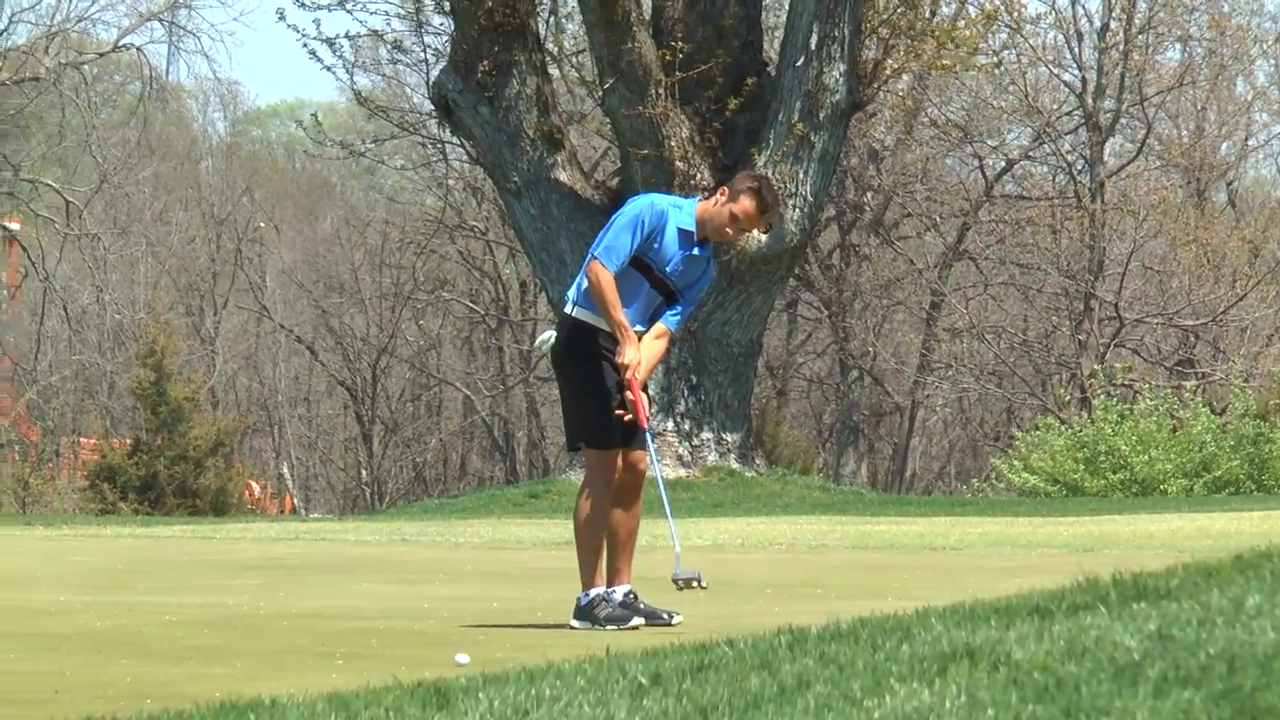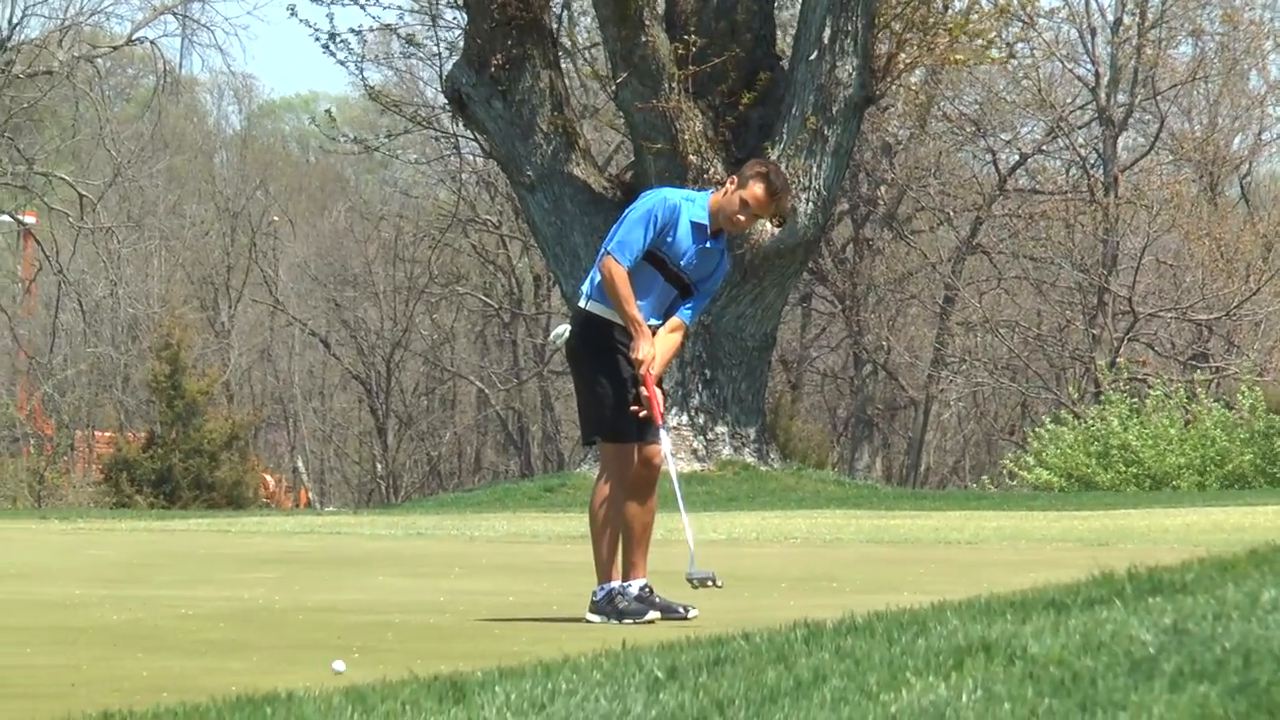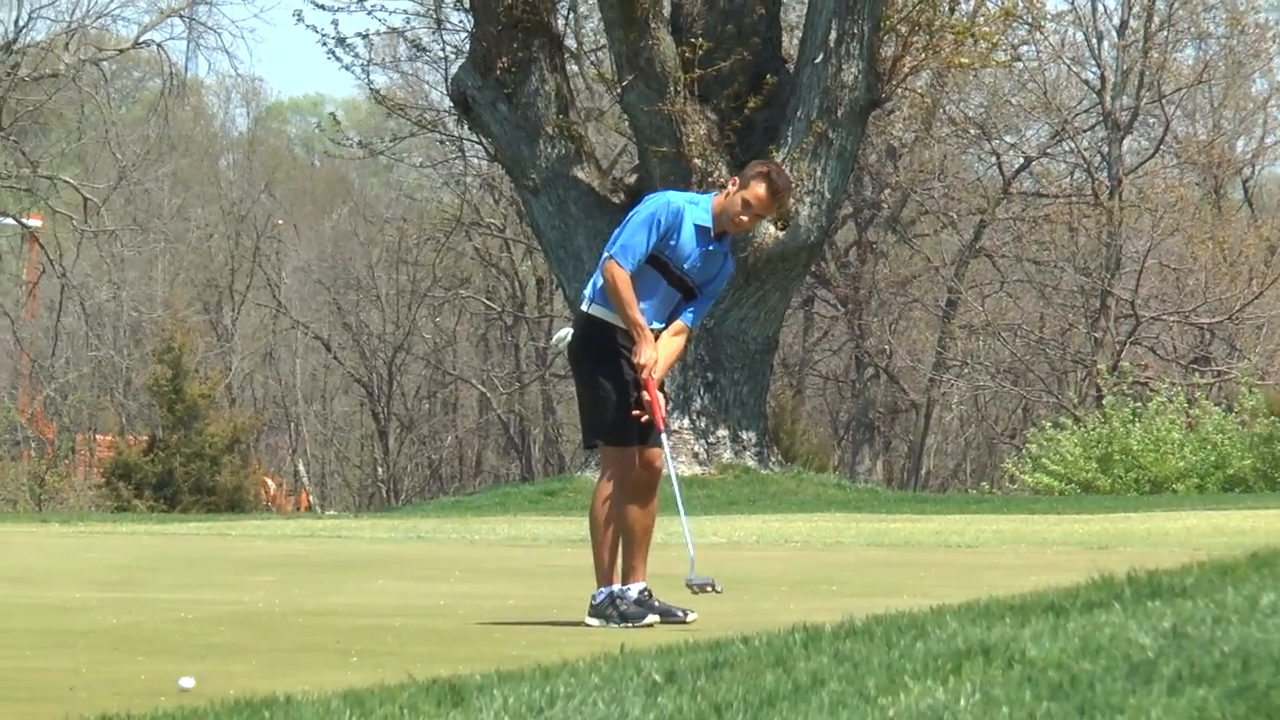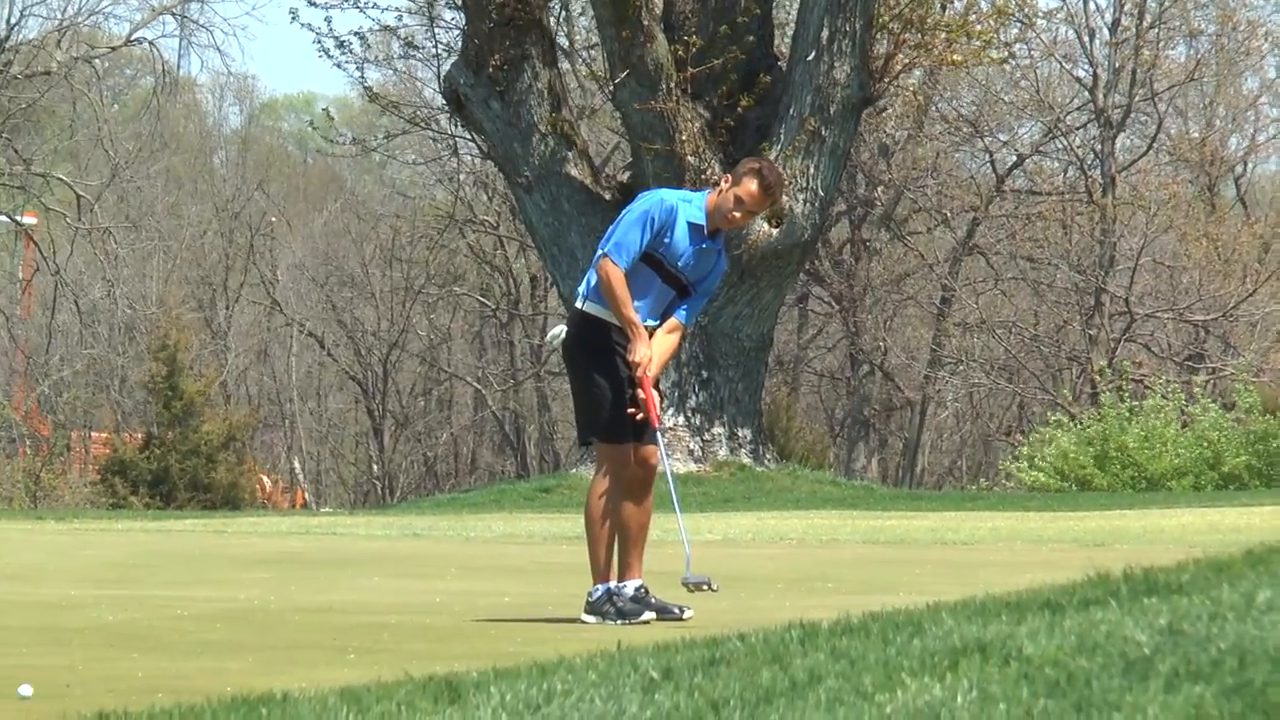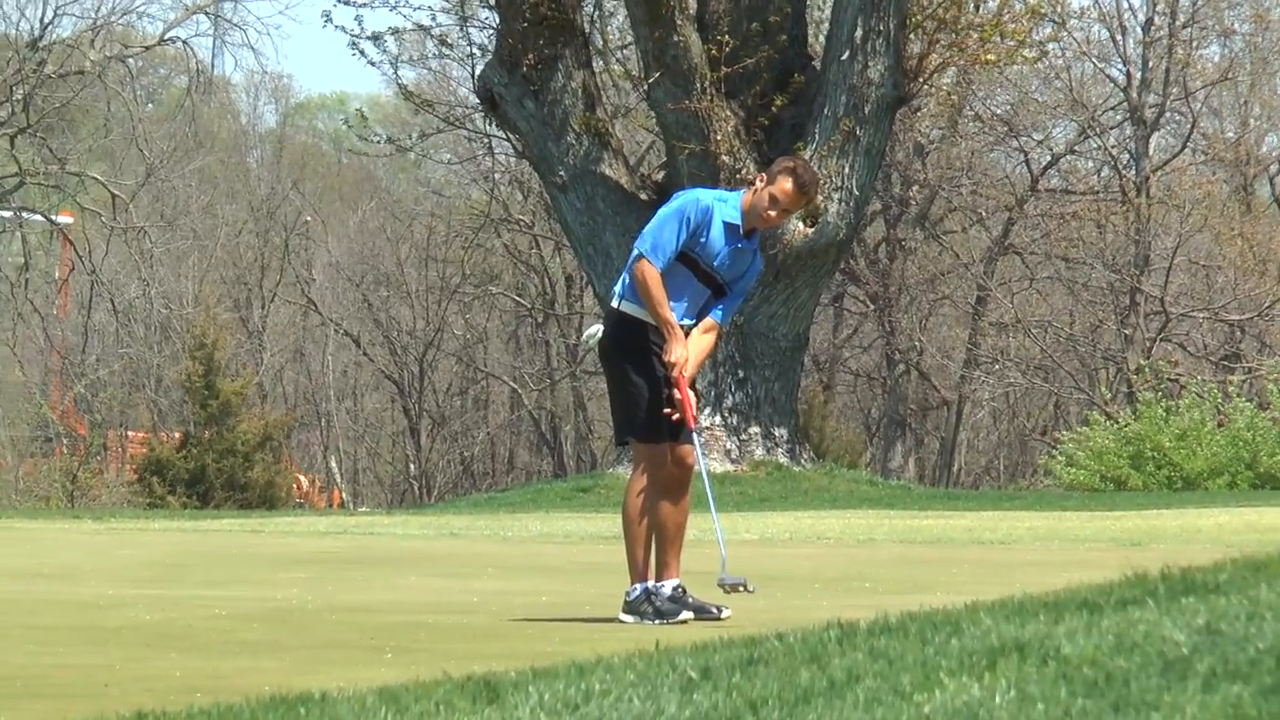
dt=0.4s
person 1, frame 1
left shoulder: (704, 268)
right shoulder: (651, 211)
left elbow: (661, 331)
right elbow: (598, 269)
left wrist: (638, 382)
right wrist: (625, 339)
left hip: (629, 350)
right hip: (587, 336)
left knee: (634, 468)
right knee: (605, 466)
left ankle: (620, 592)
right ankle: (590, 598)
person 1, frame 2
left shoulder: (718, 260)
right shoulder: (664, 205)
left elbow: (677, 324)
right elbow: (611, 264)
left wrist: (652, 376)
right wrist: (640, 334)
left hip: (643, 342)
right hip: (602, 330)
left knee: (648, 463)
right knee: (619, 459)
left ankle: (635, 585)
right ankle: (606, 592)
person 1, frame 3
left shoulder: (722, 263)
right shoulder: (668, 207)
left elbow: (680, 328)
right elbow: (614, 268)
left wrist: (655, 380)
right wrist: (642, 338)
left hip: (645, 347)
right hip: (604, 333)
left knee: (649, 465)
right knee: (620, 463)
left ankle: (634, 590)
right ankle: (605, 595)
person 1, frame 4
left shoulder: (716, 261)
right shoulder: (662, 206)
left elbow: (675, 325)
right elbow: (609, 266)
left wrist: (650, 378)
right wrist: (637, 335)
left hip: (640, 344)
right hip: (599, 331)
left knee: (645, 463)
right knee: (615, 461)
left ankle: (630, 587)
right ankle: (601, 593)
person 1, frame 5
left shoulder: (751, 260)
right shoulder: (697, 205)
left elbow: (710, 324)
right elbow: (643, 265)
left wrist: (687, 377)
right wrist: (673, 335)
left hip: (676, 344)
right hip: (634, 331)
left knee: (681, 462)
right knee: (652, 460)
left ankle: (668, 587)
right ankle: (638, 593)
